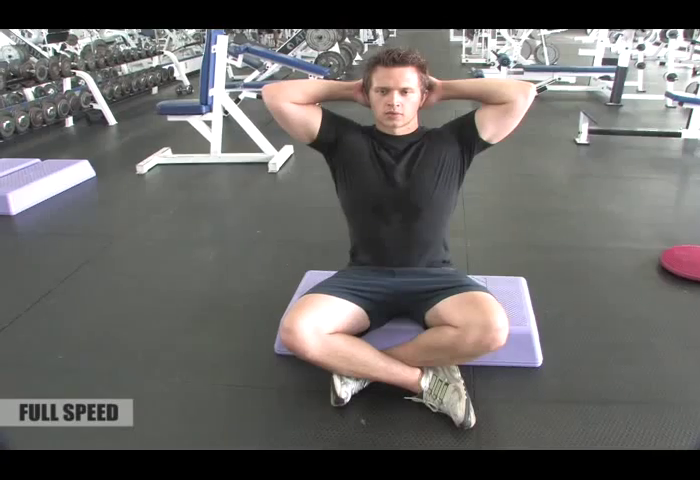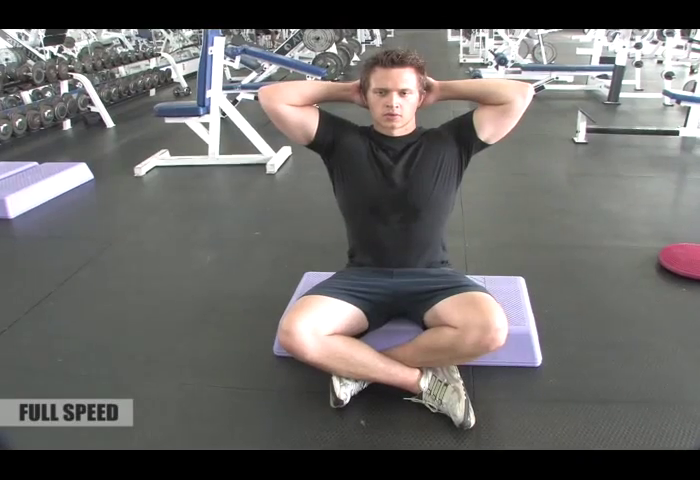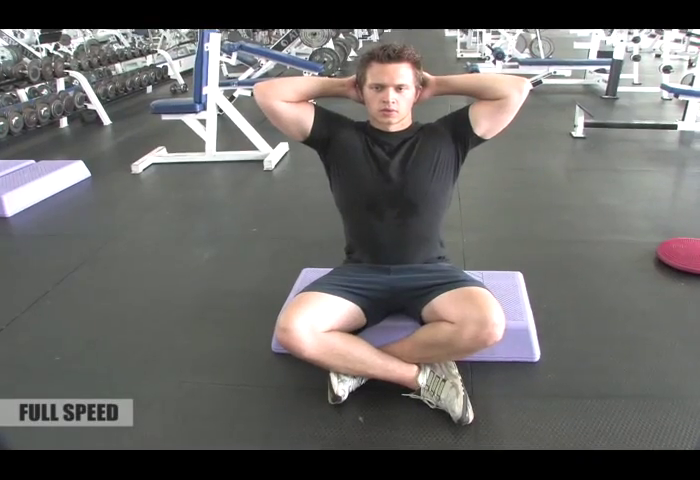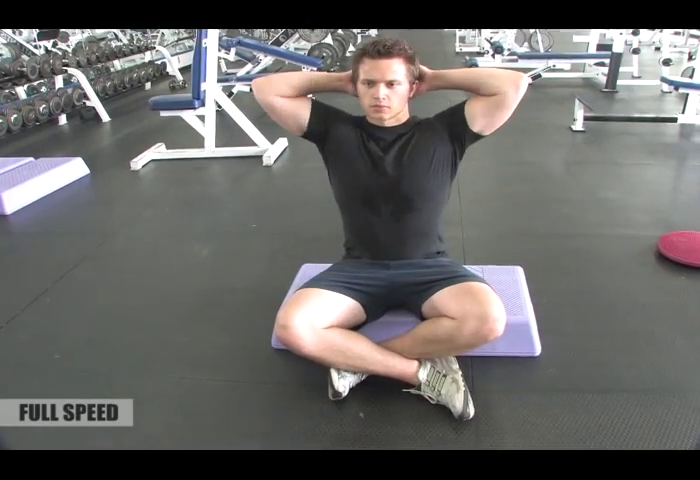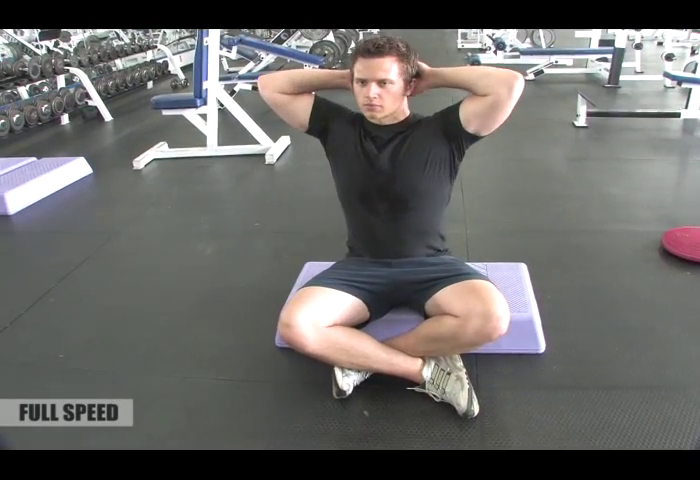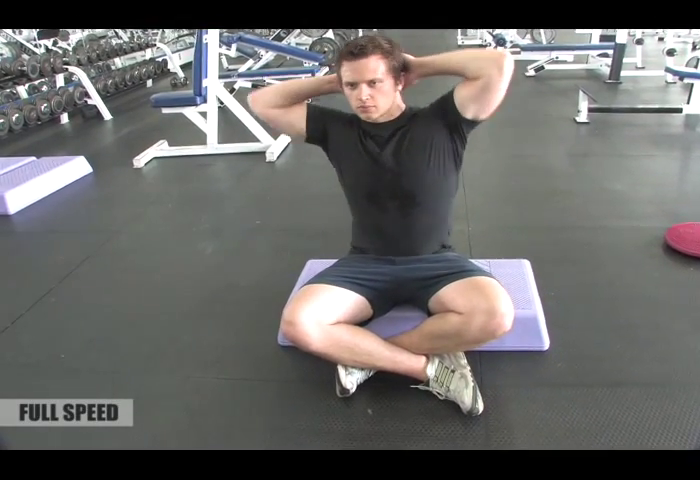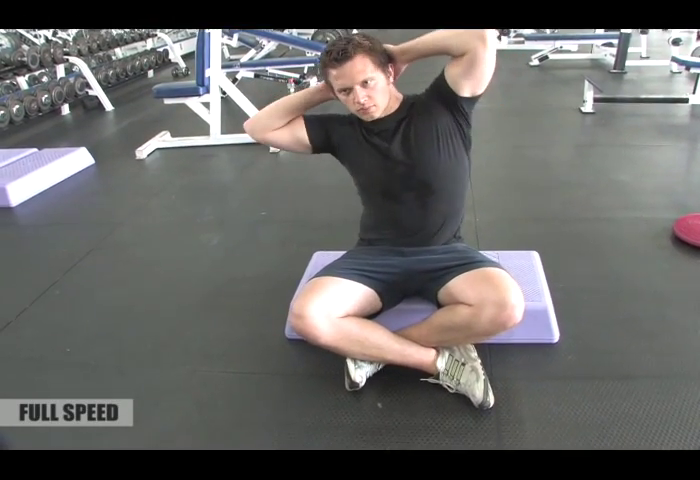
dt=0.3s
person 1, frame 1
left shoulder: (452, 142)
right shoulder: (345, 139)
left elbow: (522, 94)
right elbow: (275, 95)
left wrist: (445, 88)
right wrist: (346, 89)
left hip: (433, 277)
right hip: (363, 277)
left knee: (491, 329)
right knee: (297, 332)
left ankle: (360, 365)
right ankle: (424, 380)
person 1, frame 2
left shoulder: (450, 142)
right shoulder: (342, 140)
left elbow: (520, 95)
right elbow: (271, 98)
left wrist: (443, 89)
right wrist: (344, 90)
left hip: (431, 277)
right hip: (362, 277)
left knee: (490, 329)
right knee: (295, 333)
left ankle: (357, 367)
right ankle: (423, 380)
person 1, frame 3
left shoulder: (446, 137)
right shoulder: (338, 136)
left elbow: (516, 89)
right elbow: (266, 94)
left wrist: (439, 84)
right wrist: (339, 85)
left hip: (428, 272)
right hip: (359, 274)
left knee: (487, 323)
right knee: (292, 330)
left ankle: (355, 363)
right ankle: (421, 377)
person 1, frame 4
left shoulder: (443, 133)
right shoulder: (335, 130)
left elbow: (514, 85)
right elbow: (265, 89)
left wrist: (436, 78)
right wrist: (337, 81)
left hip: (427, 267)
right hip: (359, 269)
left knee: (488, 319)
right knee: (291, 328)
left ankle: (356, 359)
right ankle: (421, 372)
person 1, frame 5
left shoulder: (443, 132)
right shoulder: (337, 126)
left elbow: (509, 86)
right elbow: (270, 86)
left wrist: (434, 76)
right wrist: (340, 78)
left hip: (430, 265)
right hip: (362, 267)
left knee: (492, 318)
right knee: (295, 326)
left ankle: (358, 356)
right ankle: (426, 370)
person 1, frame 6
left shoulder: (441, 123)
right shoulder: (337, 129)
left elbow: (499, 65)
right elbow: (260, 102)
left wrist: (421, 66)
right wrist: (328, 83)
left hip: (434, 263)
right hip: (366, 264)
left knee: (495, 315)
right knee: (298, 324)
left ankle: (365, 355)
right ankle: (429, 368)
person 1, frame 7
left shoulder: (441, 107)
right shoulder: (340, 131)
left elbow: (482, 38)
right elbow: (258, 128)
left wrist: (404, 51)
right wrist: (320, 92)
left hip: (444, 253)
right hip: (375, 256)
left knee: (505, 307)
right knee: (307, 318)
left ankle: (371, 348)
right ankle: (440, 360)
